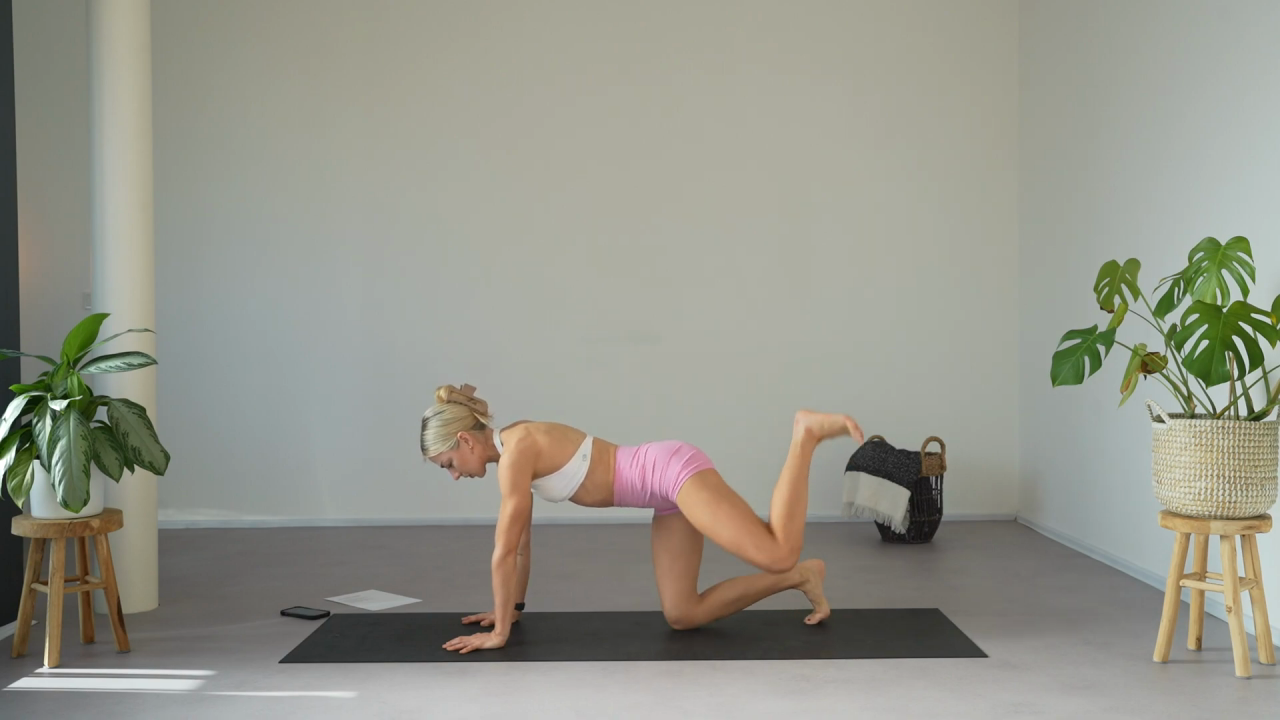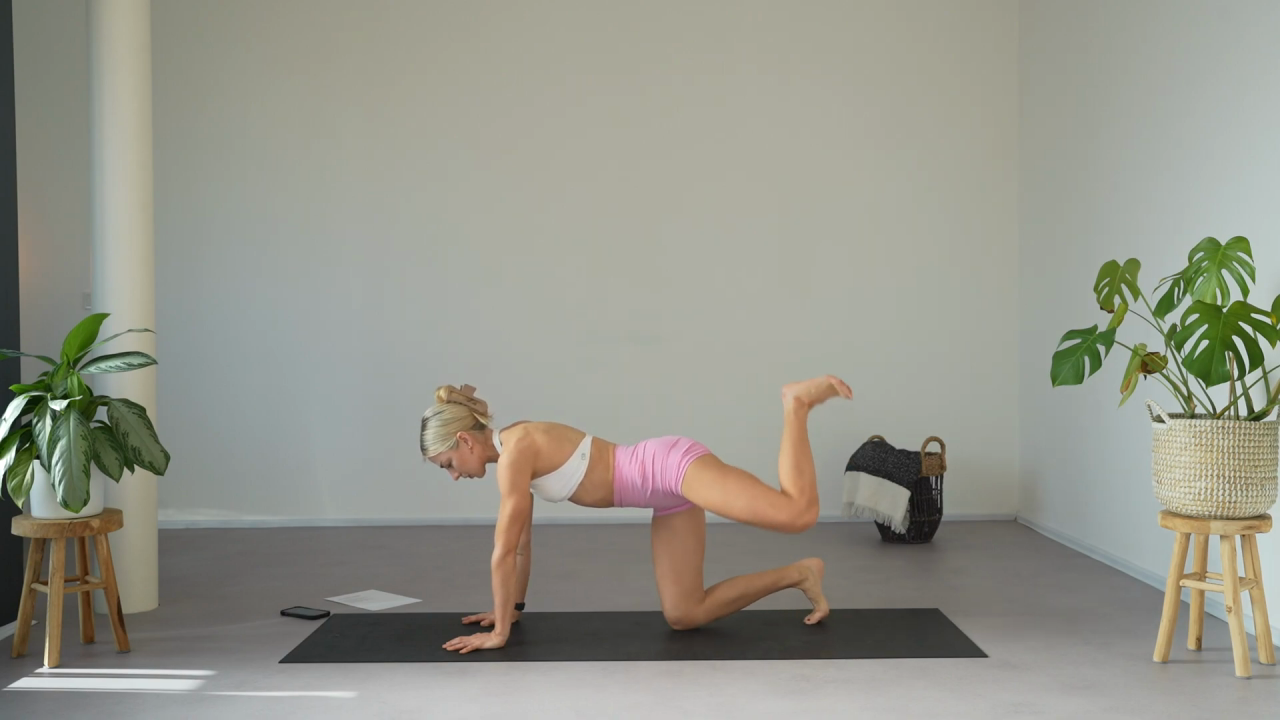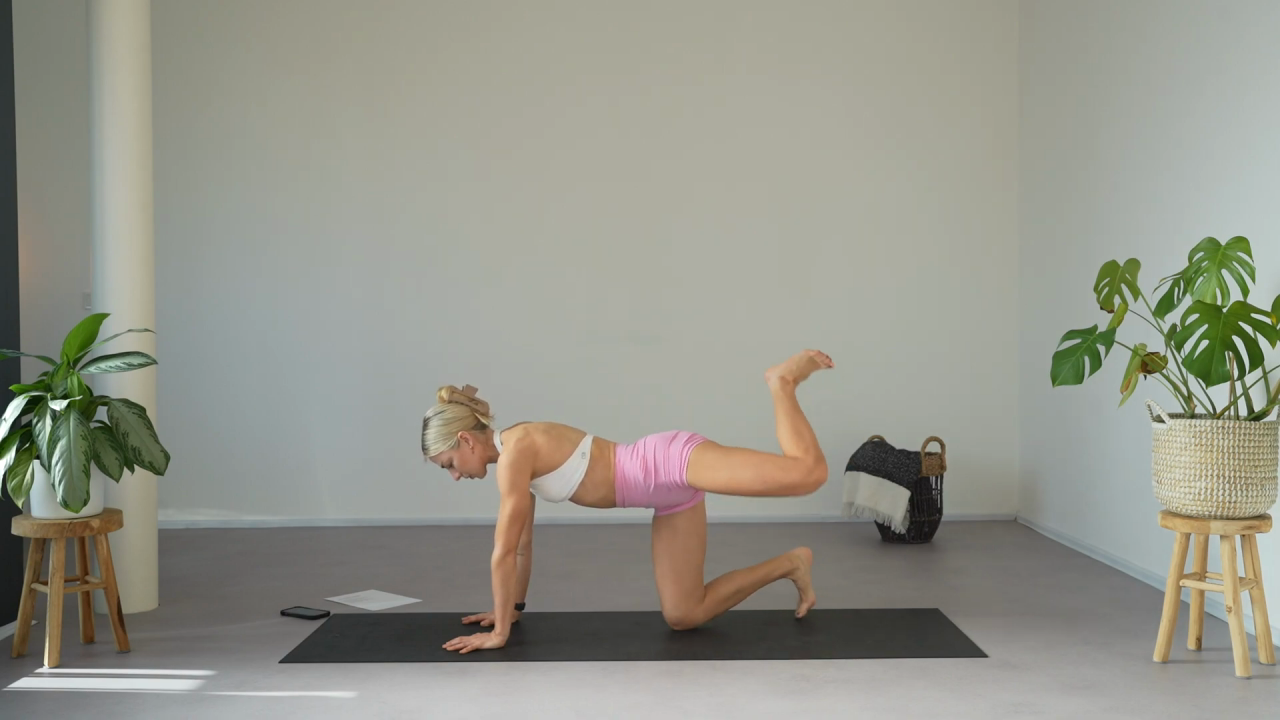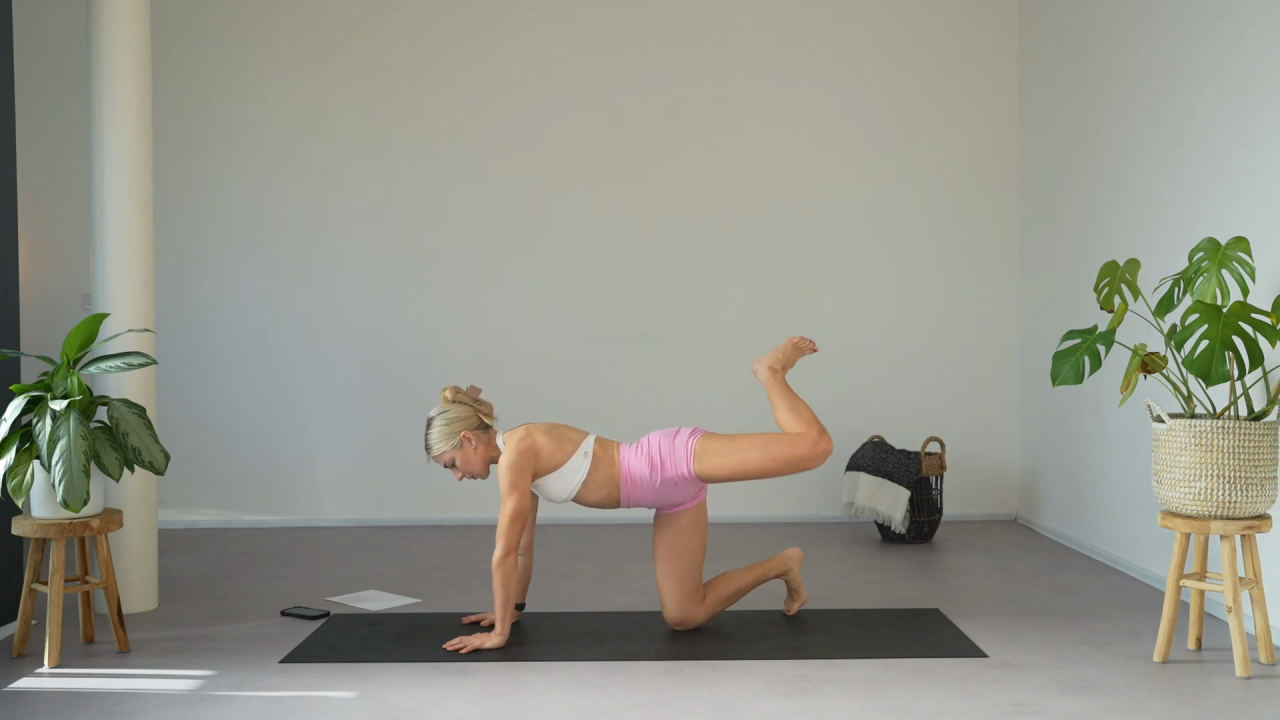
dt=0.2s
person 1, frame 1
left shoulder: (514, 453)
right shoulder: (517, 451)
left elbow: (504, 551)
right elbow: (521, 543)
left wrist: (500, 631)
right wrist: (511, 608)
left hip: (673, 469)
right hip: (668, 487)
left knee: (777, 555)
right knee: (682, 617)
left ankle: (805, 432)
right ankle: (801, 575)
person 1, frame 2
left shoulder: (513, 452)
right shoulder: (518, 453)
left elbow: (504, 551)
right elbow: (522, 544)
left wrist: (500, 631)
right wrist: (512, 609)
left hip: (672, 465)
right hip: (667, 488)
left knee: (797, 513)
right knee: (684, 616)
left ankle: (795, 400)
right ankle: (798, 574)
person 1, frame 3
left shoulder: (513, 453)
right shoulder: (518, 454)
left elbow: (504, 551)
right elbow: (522, 545)
left wrist: (500, 632)
right wrist: (512, 608)
left hip: (672, 461)
right hip: (668, 488)
left knee: (809, 472)
right knee: (683, 616)
left ankle: (780, 381)
right ankle: (788, 565)
person 1, frame 4
left shoulder: (515, 454)
right shoulder: (521, 458)
left elbow: (505, 551)
right elbow: (524, 545)
left wrist: (499, 632)
right wrist: (512, 609)
left hip: (676, 458)
right hip: (671, 490)
left knee: (815, 446)
right knee: (683, 616)
left ankle: (768, 371)
right ankle: (781, 565)
